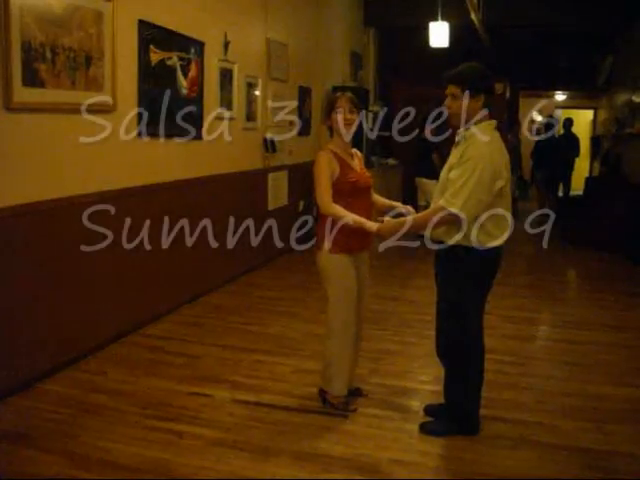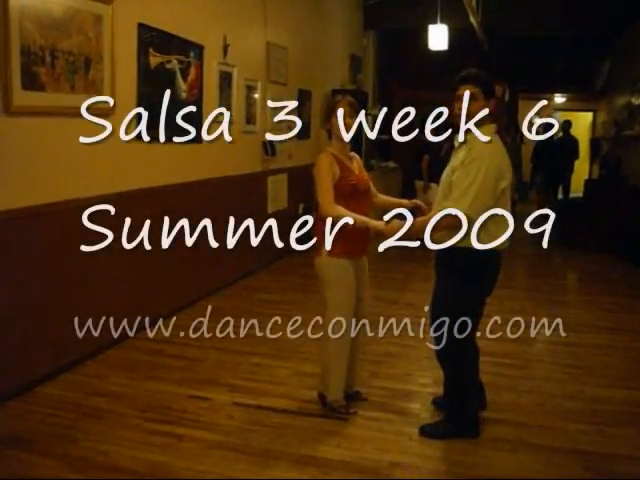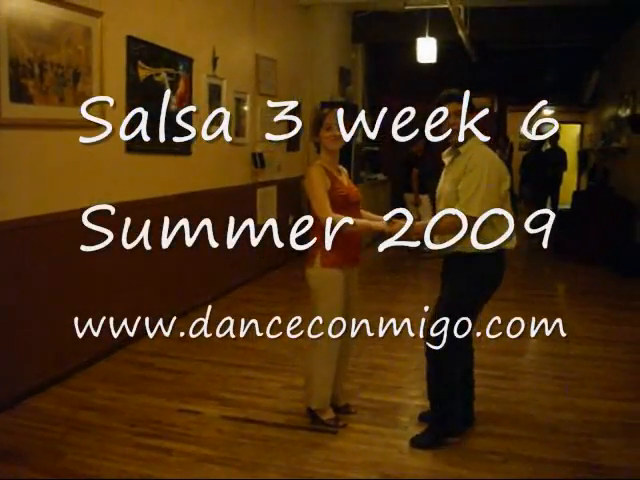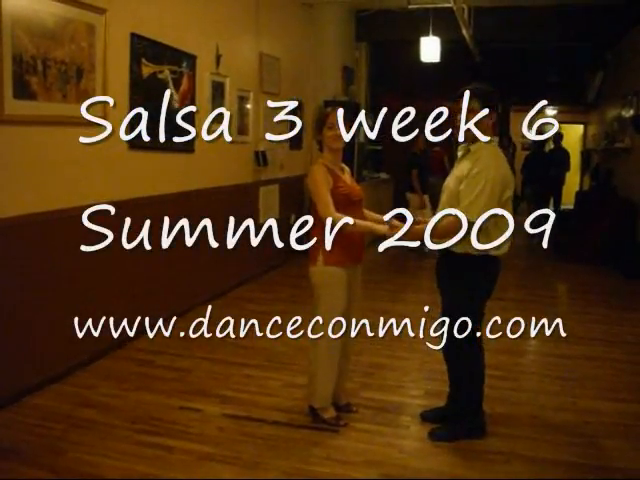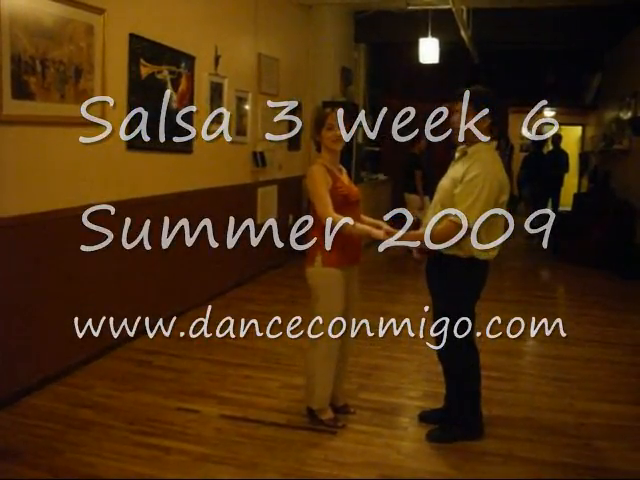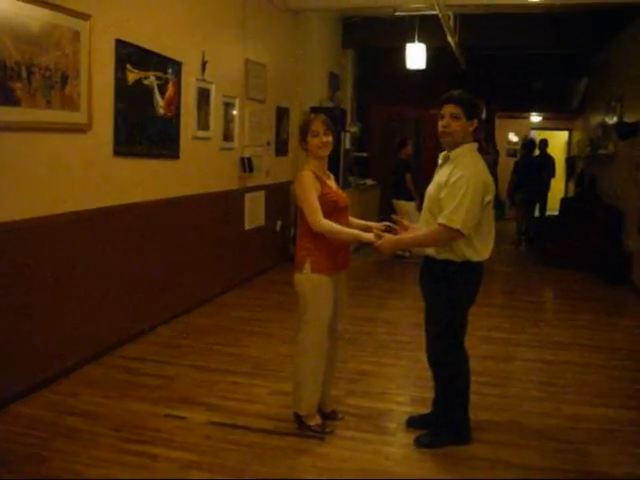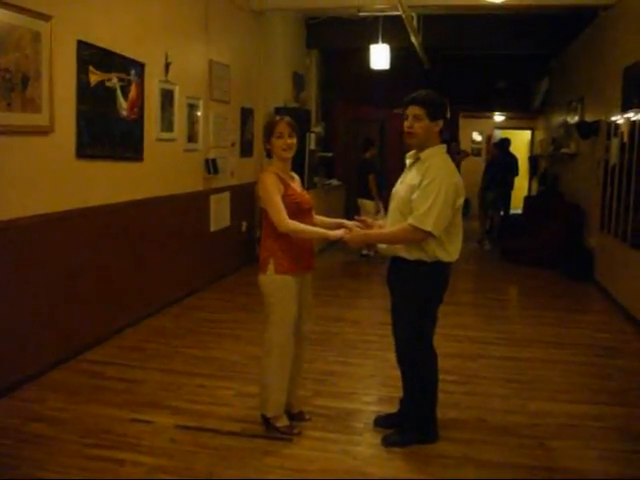
dt=0.7s
person 1, frame 1
left shoulder: (483, 149)
right shoulder: (470, 140)
left elbow: (451, 212)
left wrist: (400, 226)
right wrist: (413, 219)
left hip: (469, 257)
right hip: (459, 252)
left knee: (459, 338)
right knee: (454, 335)
left ankle: (462, 417)
right ankle: (457, 404)
person 1, frame 2
left shoulder: (486, 153)
right shoulder: (469, 145)
left elbow: (457, 216)
left wrist: (408, 229)
right wrist: (425, 214)
left hip: (471, 259)
right hip: (460, 255)
left knee: (453, 337)
right knee: (451, 333)
left ankle: (463, 419)
right ankle: (469, 397)
person 1, frame 3
left shoulder: (481, 160)
right shoulder: (453, 158)
left elbow: (466, 219)
left wrist: (417, 230)
right wrist: (422, 228)
left hip: (480, 261)
right hip: (461, 257)
left knee: (440, 336)
right knee: (455, 336)
left ankle: (446, 420)
right ankle: (458, 410)
person 1, frame 4
left shoulder: (488, 164)
right shoulder: (469, 154)
left elbow: (463, 223)
left wrist: (417, 232)
right wrist: (425, 230)
left hip: (472, 263)
right hip: (458, 259)
left knee: (463, 341)
right knee: (454, 339)
left ankle: (470, 419)
right ankle: (457, 406)
person 1, frame 5
left shoulder: (485, 169)
right shoulder: (466, 155)
left elbow: (458, 227)
left wrist: (409, 238)
right wrist: (422, 241)
left hip: (461, 265)
right hip: (447, 260)
left knee: (457, 344)
right knee: (447, 341)
left ankle: (467, 421)
right ankle: (455, 407)
person 1, frame 6
left shoulder: (469, 170)
right shoulder: (450, 162)
left elbow: (449, 230)
left wrist: (399, 243)
right wrist: (415, 228)
left hip: (456, 270)
right hip: (441, 266)
left knee: (447, 348)
right knee: (439, 346)
left ankle: (455, 426)
right ankle: (442, 412)
person 1, frame 7
left shoulder: (440, 173)
right shoulder: (415, 162)
left elbow: (419, 230)
left wrist: (368, 238)
right wrist: (379, 227)
left hip: (423, 271)
right hip: (405, 266)
left knee: (417, 347)
right knee: (406, 345)
left ankle: (422, 425)
right ankle: (409, 411)
person 2, frame 1
left shoulder: (357, 155)
right shoulder: (326, 157)
left elbow: (368, 196)
right elbow: (326, 205)
left wrist: (396, 206)
right wrist: (368, 224)
left hip: (358, 247)
right hip: (335, 247)
left knee: (356, 316)
right knee: (342, 318)
left ankle: (345, 380)
right ankle: (331, 388)
person 2, frame 2
left shoulder: (356, 159)
right shoulder: (326, 160)
left elbow: (372, 197)
right elbow: (328, 208)
left wrist: (405, 203)
right wrist: (374, 224)
left hip: (357, 251)
right hip: (334, 251)
left knee: (356, 319)
right knee: (339, 321)
left ankle: (347, 384)
right ankle: (331, 392)
person 2, frame 3
left shoulder: (343, 171)
right shoulder: (316, 173)
right elbow: (328, 217)
left wrist: (387, 220)
right wrist: (377, 226)
left hip: (347, 261)
right hip: (326, 262)
left knee: (343, 331)
right knee: (326, 332)
left ankle: (335, 396)
right ankle: (318, 404)
person 2, frame 4
left shoulder: (345, 169)
right shoulder: (319, 171)
right elbow: (330, 216)
left wrist: (386, 220)
right wrist: (375, 228)
left hip: (350, 259)
right hip: (329, 260)
left knee: (343, 329)
right knee: (328, 331)
left ankle: (337, 394)
right ankle: (320, 402)
person 2, frame 5
left shoulder: (341, 170)
right shoulder: (318, 171)
right elbow: (329, 217)
left wrist: (380, 224)
right wrist: (371, 232)
left hip: (347, 260)
right hip: (326, 261)
left knee: (343, 330)
right knee: (326, 332)
left ankle: (335, 395)
right ankle: (318, 404)
person 2, frame 6
left shoulder: (329, 176)
right shoulder: (306, 177)
right elbow: (318, 223)
left wrist: (372, 225)
right wrist: (362, 236)
left hip: (335, 266)
right hip: (315, 267)
left knee: (330, 336)
right knee: (314, 337)
left ankle: (322, 402)
right ankle: (305, 410)
person 2, frame 7
left shoulder: (295, 177)
right shoulder: (268, 179)
left elbow: (307, 218)
right elbow: (283, 224)
left wrist: (340, 222)
right wrist: (330, 235)
left hip: (300, 266)
right hip: (279, 267)
left knee: (297, 336)
right knee: (280, 339)
left ankle: (289, 402)
right ankle: (272, 412)
